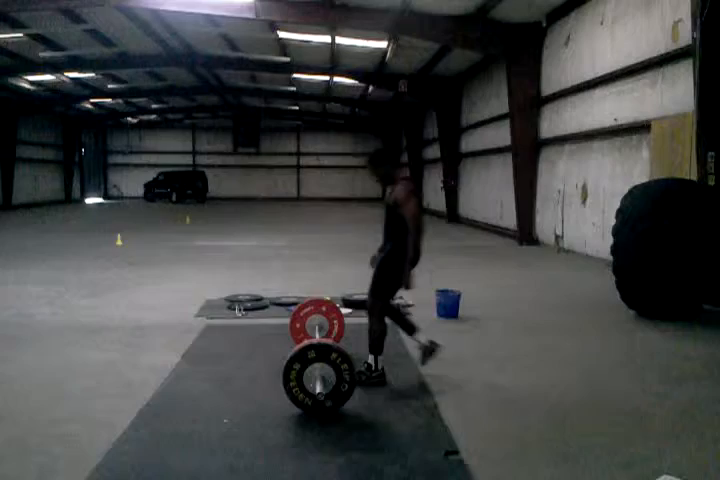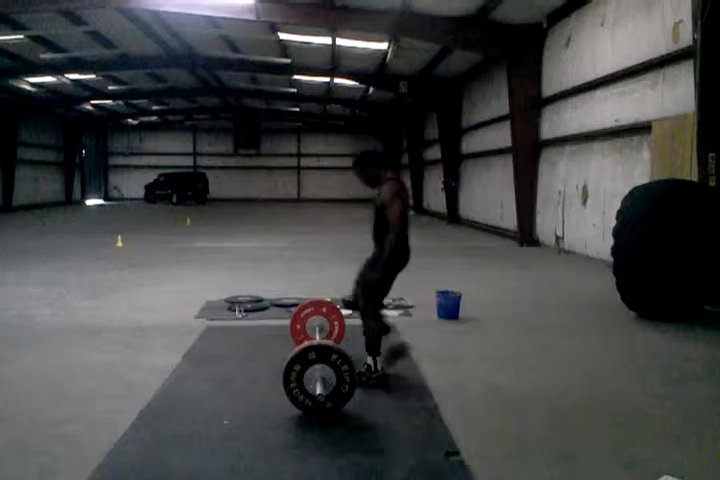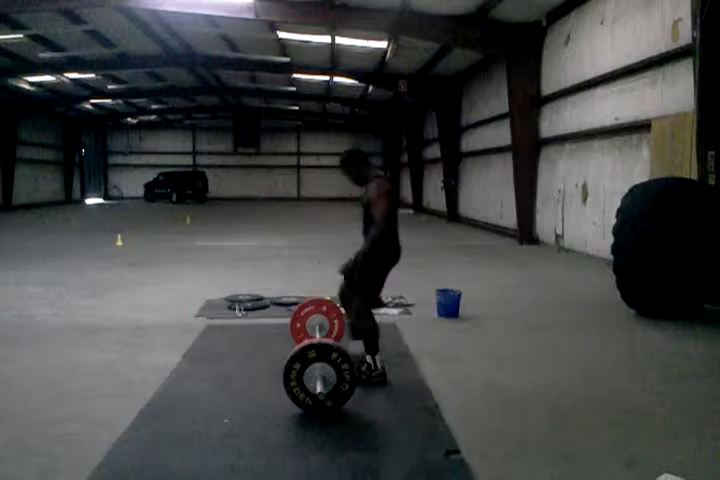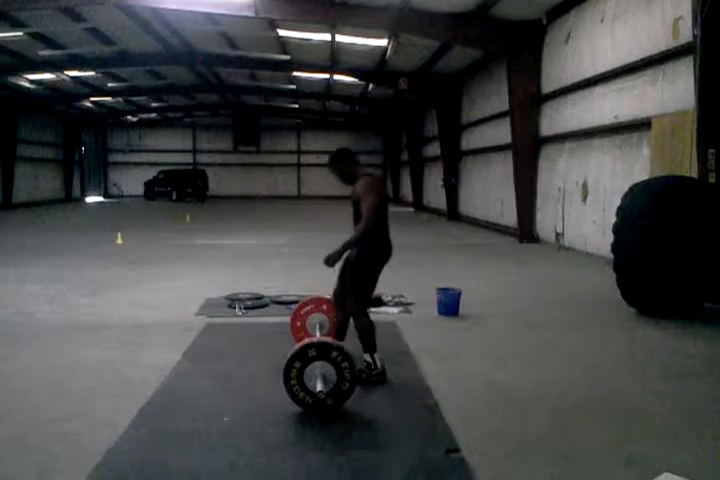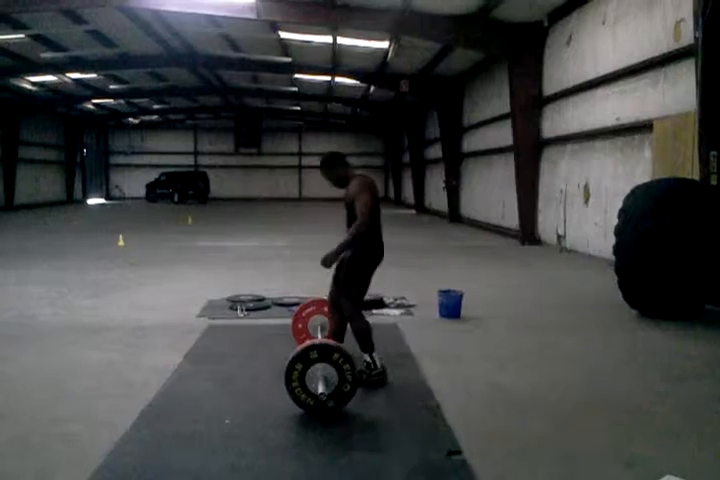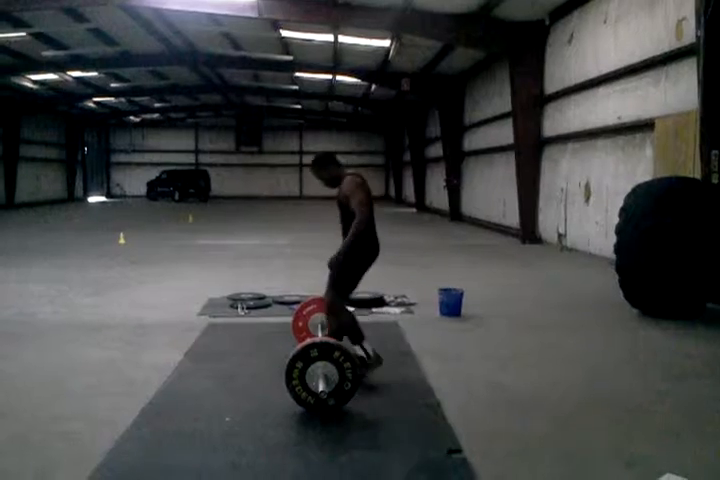
dt=0.1s
person 1, frame 1
left shoulder: (404, 189)
right shoulder: (396, 187)
left elbow: (415, 230)
left wrist: (406, 269)
right wrist: (381, 251)
left hip: (400, 254)
right hip: (393, 252)
left knee: (375, 307)
right knee: (382, 305)
left ankle: (374, 369)
right ankle: (423, 342)
person 1, frame 2
left shoulder: (391, 189)
right shoulder: (385, 187)
left elbow: (396, 231)
left wrist: (380, 268)
right wrist: (377, 260)
left hip: (390, 255)
right hip: (385, 252)
left knee: (367, 307)
right knee: (356, 300)
left ankle: (374, 369)
right ankle: (393, 345)
person 1, frame 3
left shoulder: (378, 188)
right shoulder: (375, 185)
left elbow: (379, 228)
left wrist: (354, 260)
left hip: (380, 253)
right hip: (375, 251)
left knee: (361, 307)
right knee: (346, 295)
left ankle: (375, 368)
person 1, frame 4
left shoulder: (366, 184)
right shoulder: (365, 182)
left elbow: (367, 223)
left wrist: (340, 251)
left hip: (372, 250)
right hip: (365, 248)
left knee: (356, 307)
right knee: (339, 297)
left ankle: (374, 367)
person 1, frame 5
left shoulder: (358, 185)
right shoulder: (354, 185)
left elbow: (362, 222)
left wrist: (336, 252)
left hip: (365, 251)
right hip: (358, 250)
left knee: (350, 307)
right knee: (335, 300)
left ankle: (374, 367)
person 1, frame 6
left shoulder: (351, 183)
right shoulder: (347, 184)
left elbow: (362, 219)
left wrist: (341, 252)
right wrist: (343, 251)
left hip: (360, 248)
right hip: (354, 248)
left knee: (334, 302)
right knee: (332, 300)
left ankle: (367, 355)
